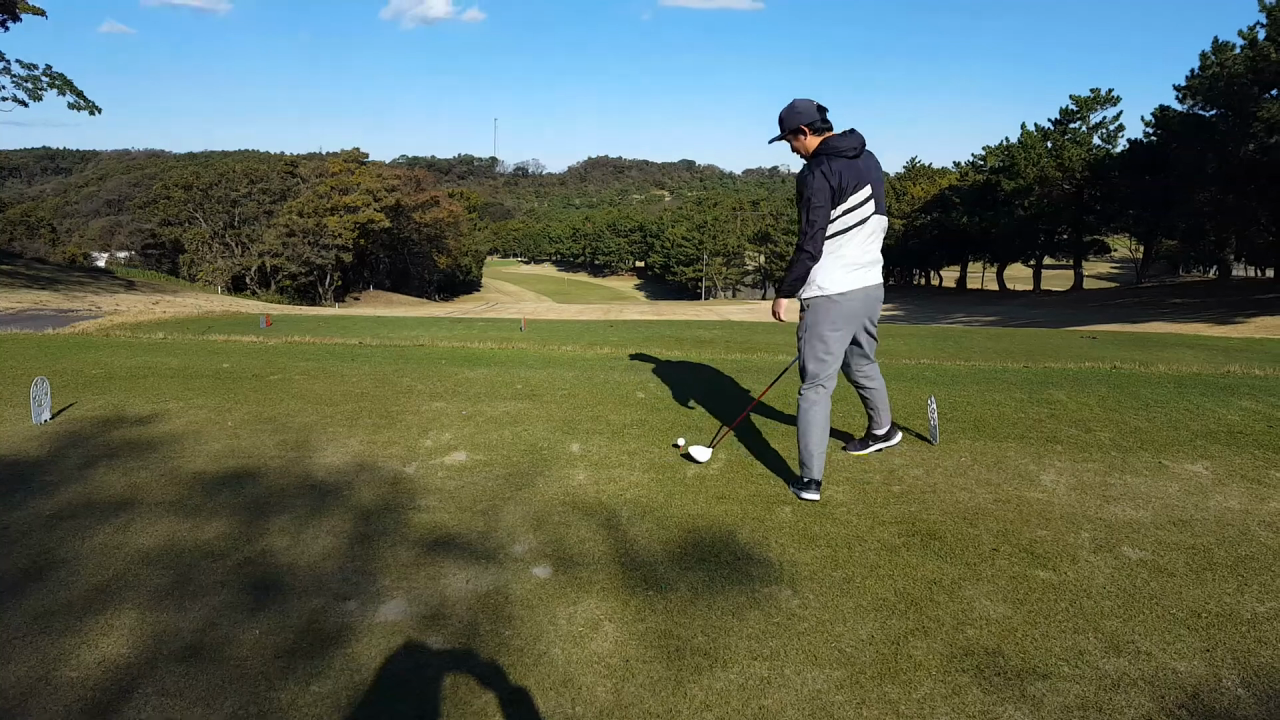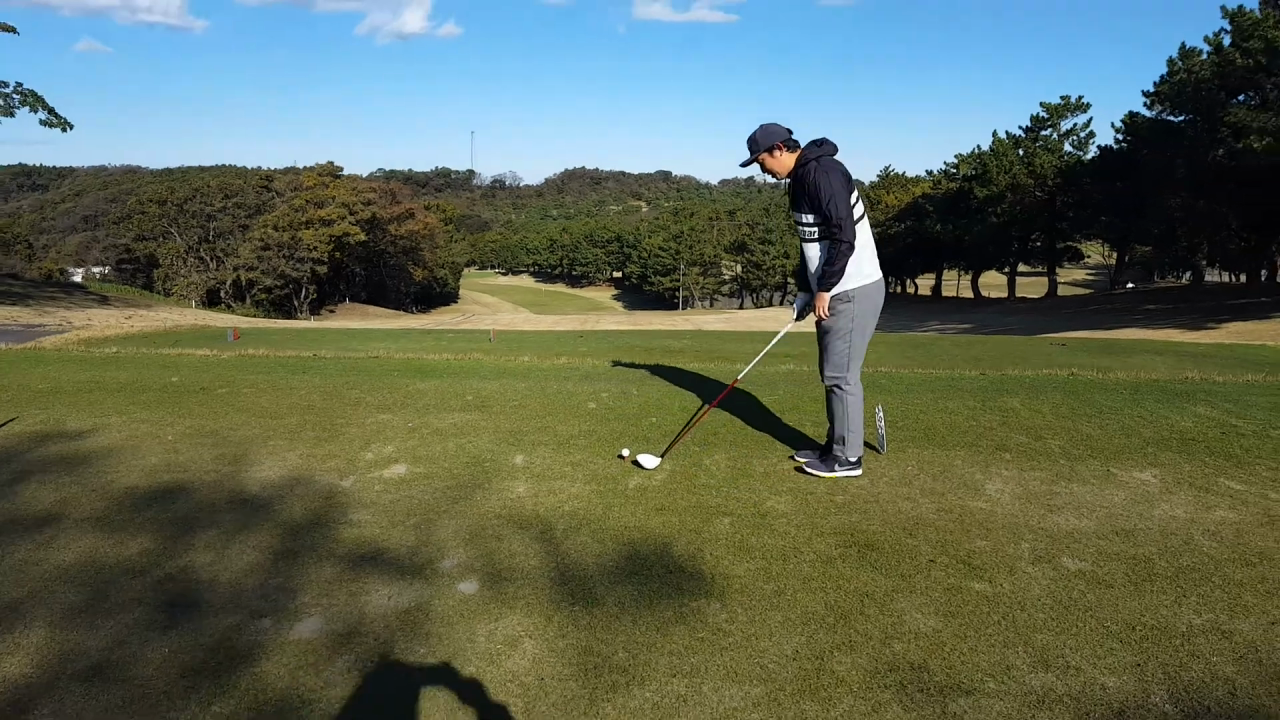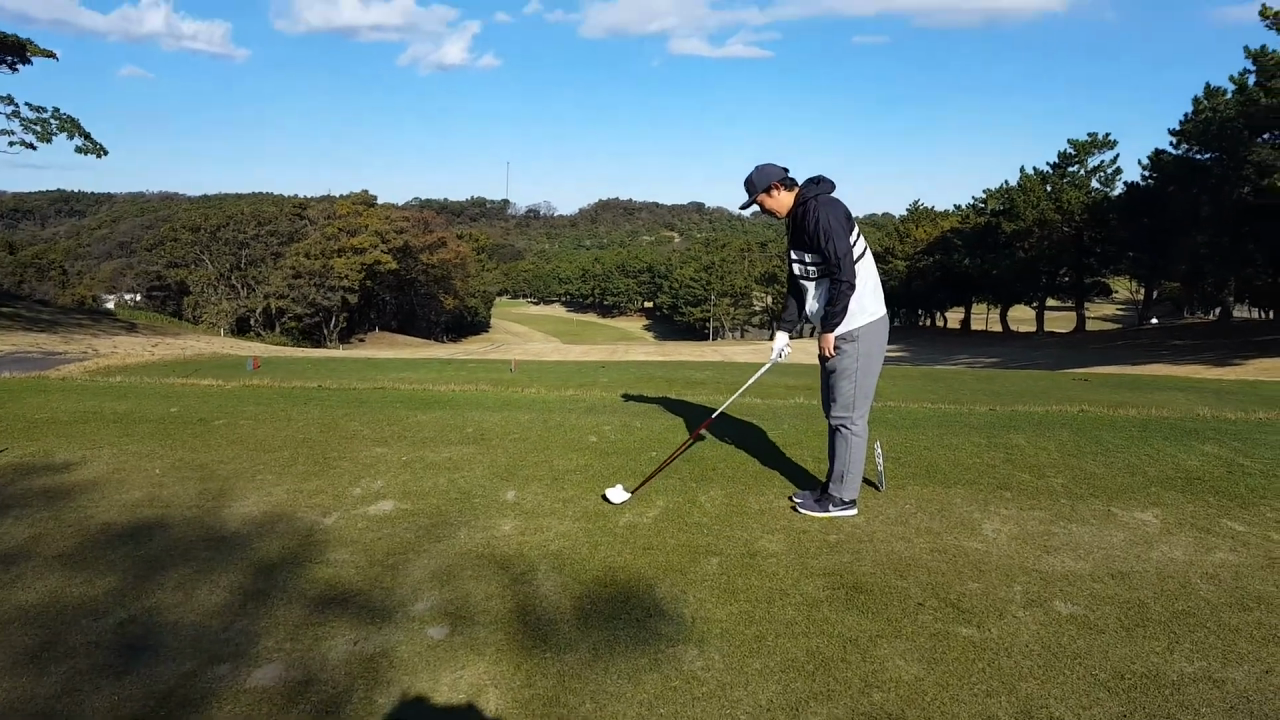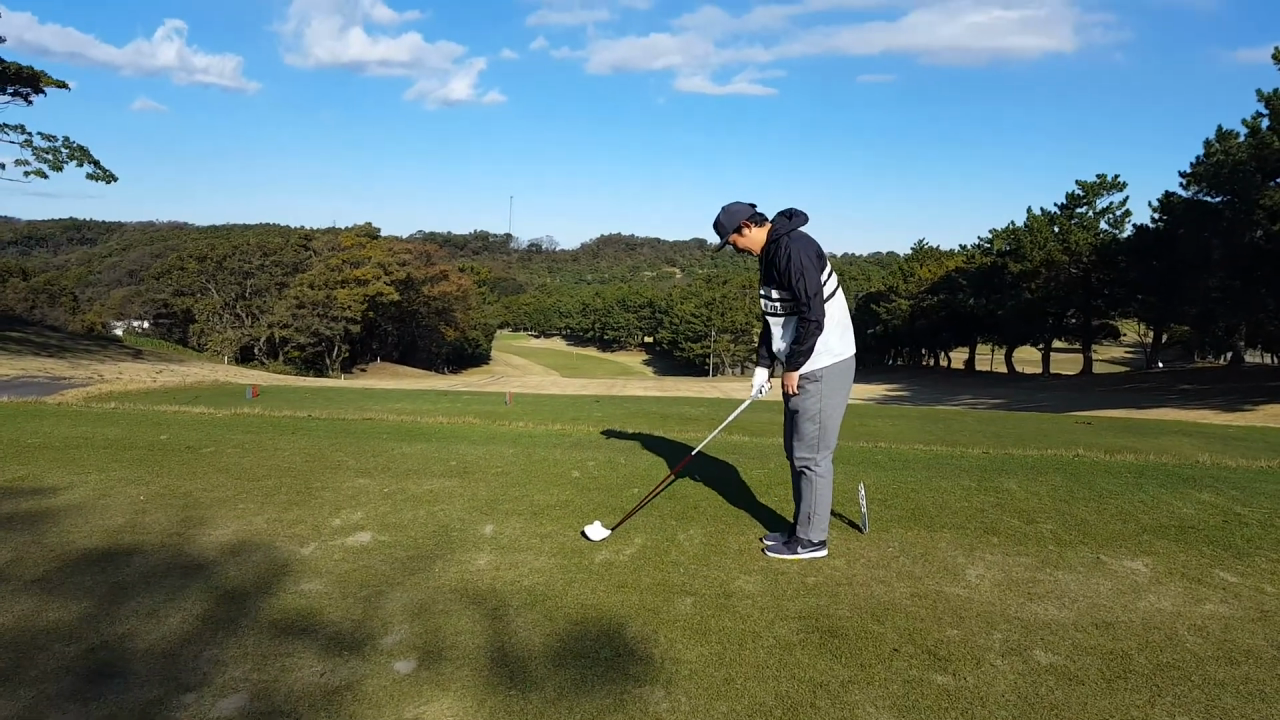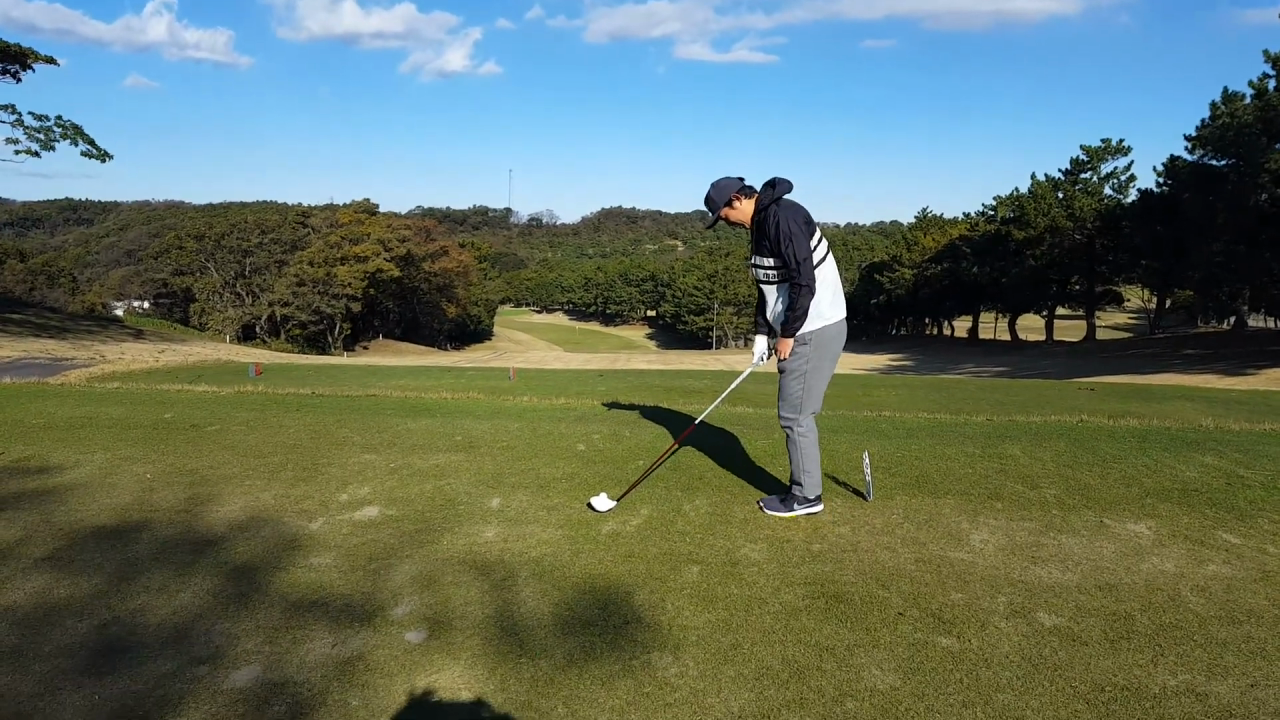
dt=0.7s
person 1, frame 1
left shoulder: (817, 173)
right shoulder: (865, 160)
left elbow: (810, 245)
left wrist: (785, 292)
left hip: (832, 293)
right hip: (870, 285)
left knee: (816, 386)
right knee: (861, 364)
left ankle: (809, 479)
right ankle: (884, 431)
person 1, frame 2
left shoulder: (823, 172)
right shoulder: (800, 181)
left elbow: (844, 238)
left wrist: (824, 289)
right wrist: (806, 290)
left hip: (853, 289)
right hip: (836, 289)
left knee: (841, 373)
right knee: (834, 372)
left ankle: (847, 457)
right ankle: (836, 444)
person 1, frame 3
left shoulder: (824, 211)
right shoulder: (796, 220)
left elbow: (845, 277)
right elbow: (797, 282)
left wrist: (828, 328)
right wrist: (784, 330)
left hip: (857, 327)
right hip: (838, 327)
left knee: (848, 414)
right knee: (835, 411)
left ankle: (843, 498)
right ankle: (834, 487)
person 1, frame 4
left shoulder: (794, 249)
right shoulder: (771, 254)
left elbow: (813, 317)
right elbow: (774, 316)
left wrist: (792, 367)
right wrist: (763, 365)
left hip: (823, 366)
right hip: (803, 365)
left knee: (811, 455)
right knee: (796, 451)
left ankle: (812, 539)
right ankle: (802, 526)
person 1, frame 5
left shoulder: (784, 217)
right shoulder: (761, 225)
left elbow: (804, 282)
right elbow: (768, 286)
left wrist: (786, 333)
right wrist: (763, 334)
left hip: (815, 329)
right hip: (800, 329)
left knee: (796, 414)
right knee: (791, 413)
left ankle: (808, 495)
right ankle: (800, 489)
